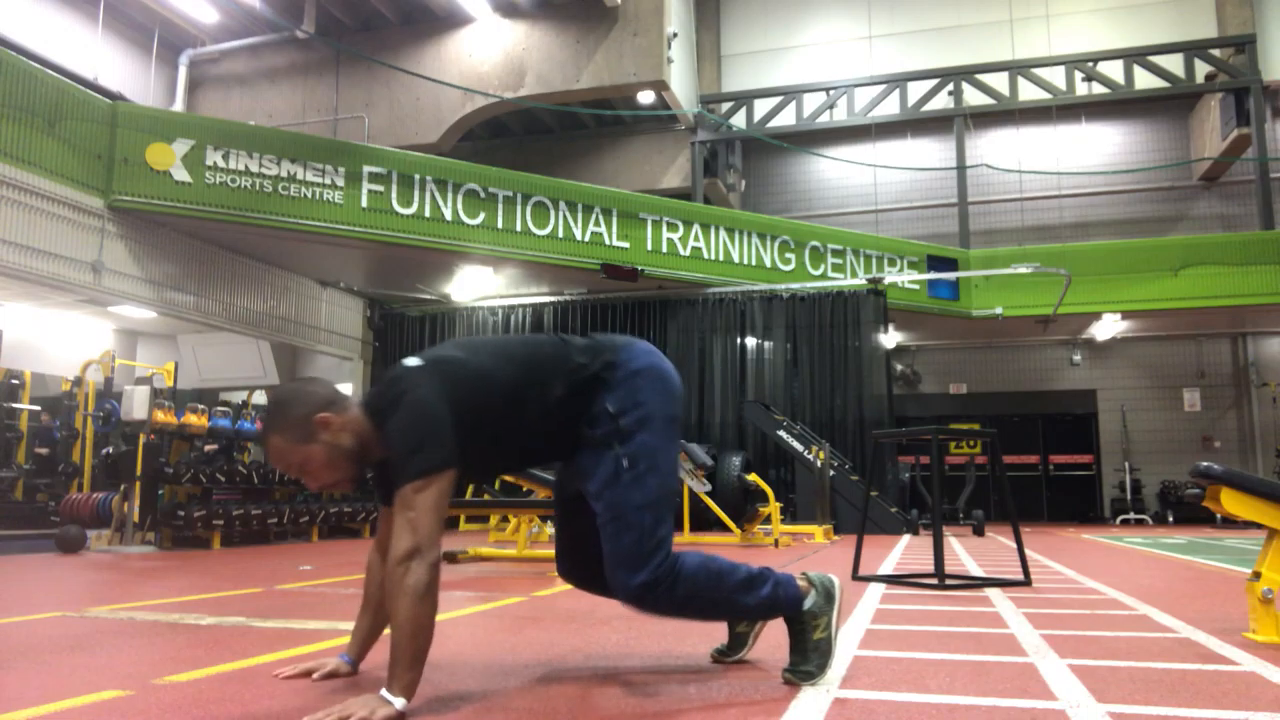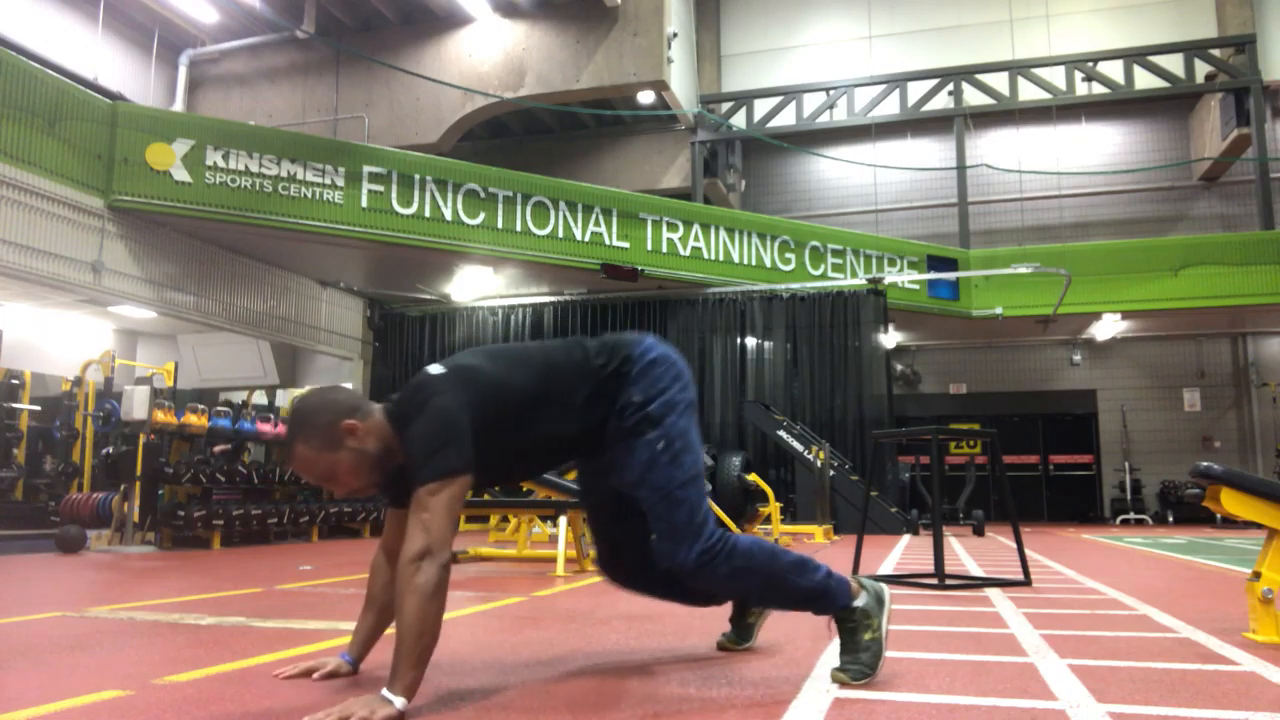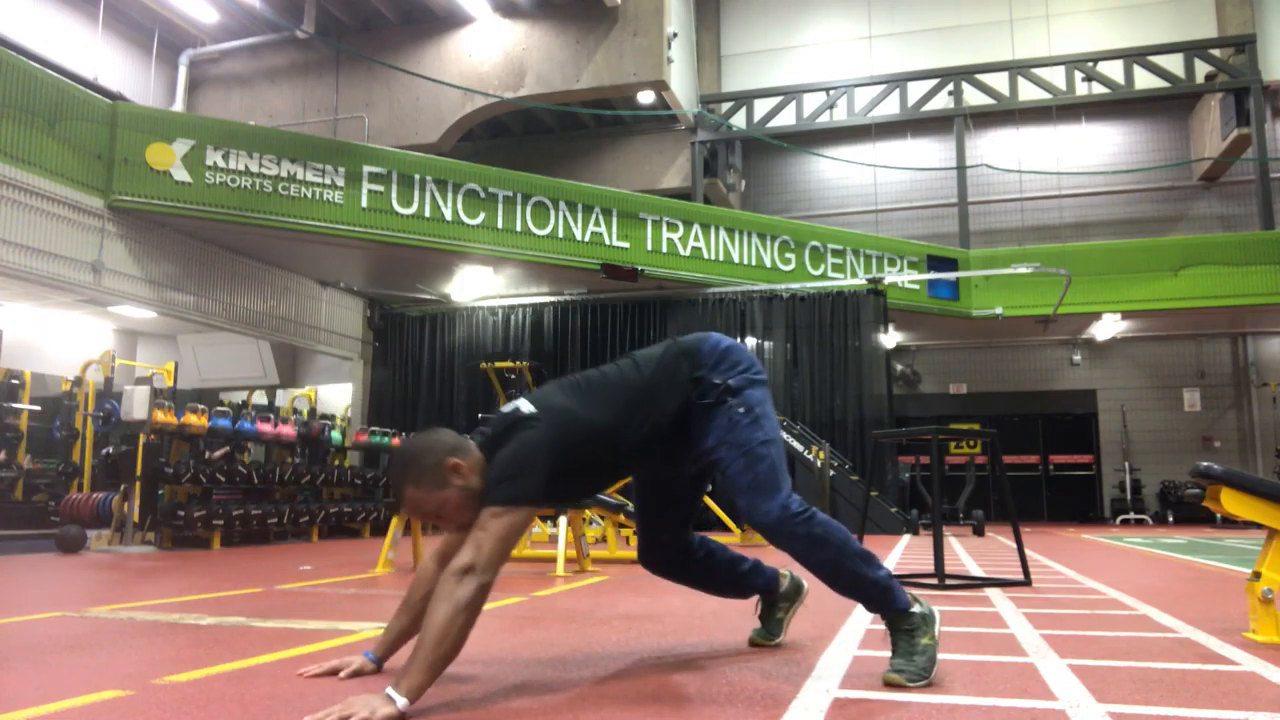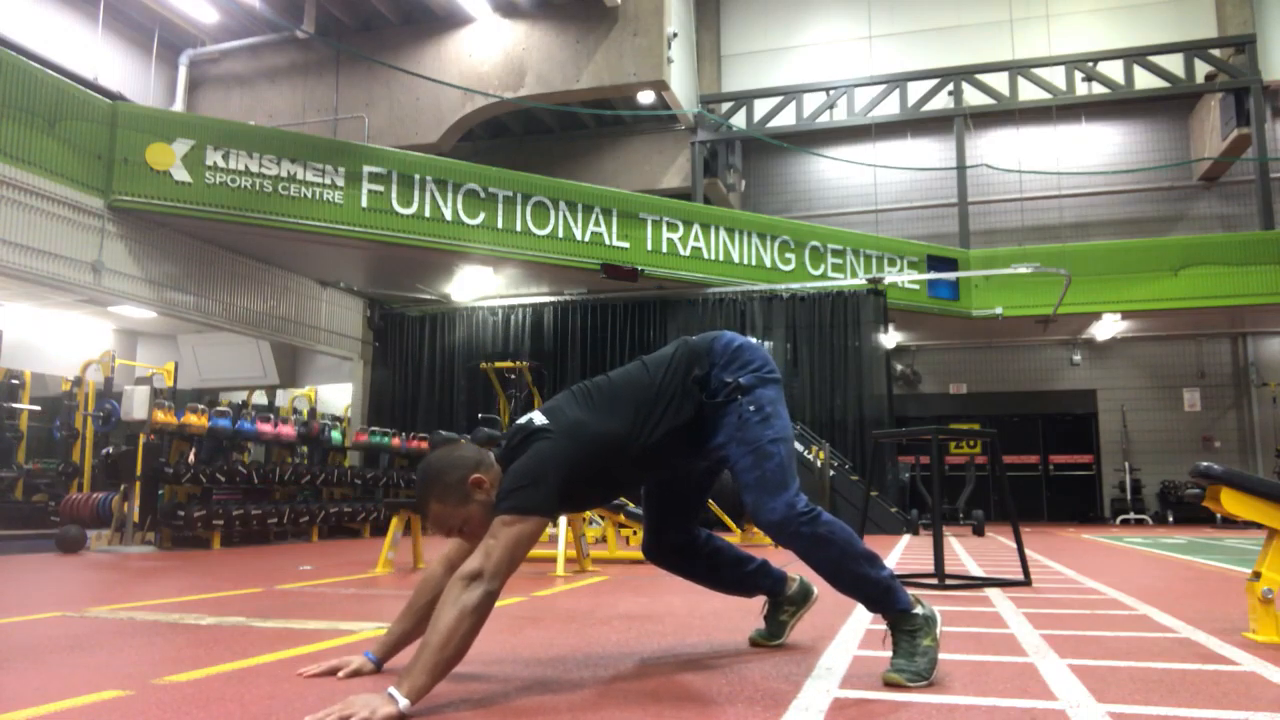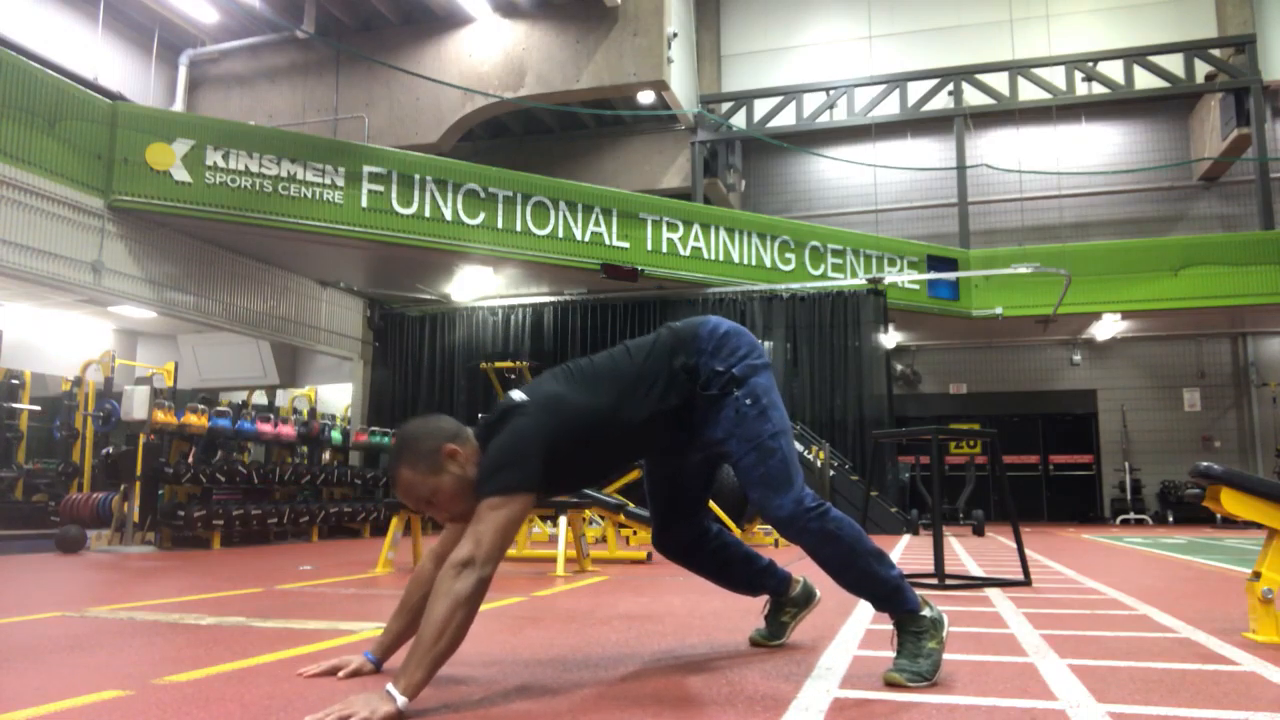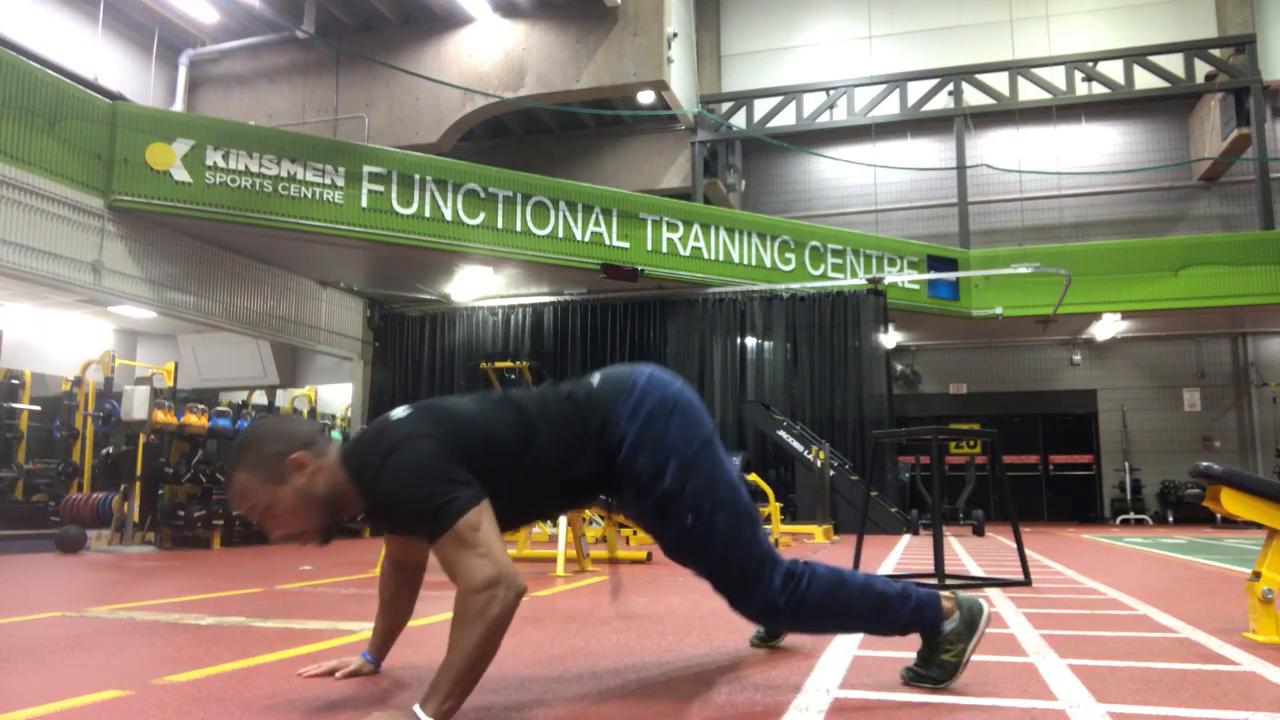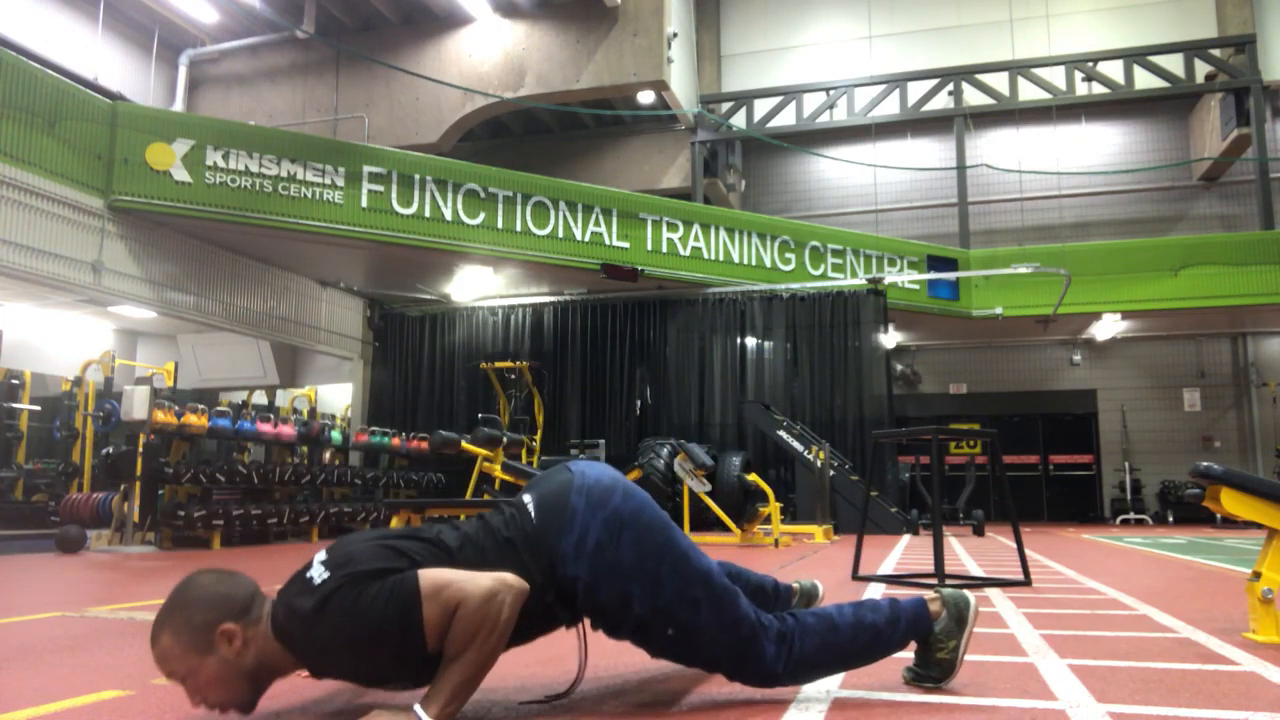
dt=0.5s
person 1, frame 1
left shoulder: (412, 409)
right shoulder: (387, 435)
left elbow: (416, 559)
right elbow: (387, 550)
right wrist: (354, 655)
left hip: (624, 388)
right hip: (591, 415)
left knee: (642, 575)
right knee: (586, 566)
left ankle: (803, 599)
right ankle: (740, 608)
person 1, frame 2
left shoulder: (434, 419)
right shoulder: (403, 444)
left elbow: (426, 560)
right elbow: (393, 556)
right wrist: (352, 655)
left hip: (638, 384)
right hip: (604, 423)
left knee: (692, 549)
right knee: (627, 563)
left ankle: (854, 600)
right ankle: (746, 598)
person 1, frame 3
left shoulder: (522, 454)
right shoulder: (493, 455)
left elbow: (469, 578)
right elbow: (441, 564)
right wrist: (375, 654)
left hip: (715, 382)
right hip: (675, 423)
left knee: (772, 512)
right knee: (661, 549)
left ankle: (907, 616)
right ankle: (775, 589)
person 1, frame 4
left shoulder: (538, 464)
right shoulder: (515, 462)
left elbow: (478, 583)
right elbow: (449, 568)
right wrist: (377, 654)
left hip: (730, 377)
right hip: (691, 416)
left knee: (780, 511)
right knee: (668, 544)
left ankle: (909, 617)
right ankle: (784, 591)
person 1, frame 5
left shoulder: (514, 445)
right shoulder: (481, 452)
left elbow: (471, 568)
right elbow: (441, 561)
right wrist: (376, 654)
left hip: (716, 365)
right hip: (679, 405)
left knee: (787, 505)
right knee: (678, 536)
left ankle: (916, 617)
right ankle: (787, 593)
person 1, frame 6
left shoulder: (402, 464)
right shoulder: (378, 468)
left elbow: (494, 585)
right elbow: (403, 561)
right wrist: (373, 654)
left hip: (644, 422)
right hip: (630, 423)
left knee: (759, 587)
right knee: (692, 543)
left ankle: (943, 615)
right ankle: (781, 613)
person 1, frame 7
left shoulder: (330, 627)
right shoulder: (308, 602)
left elbow: (497, 592)
left hip: (591, 535)
right hip: (572, 504)
right knee: (690, 585)
left ankle: (932, 612)
right ankle: (785, 592)
